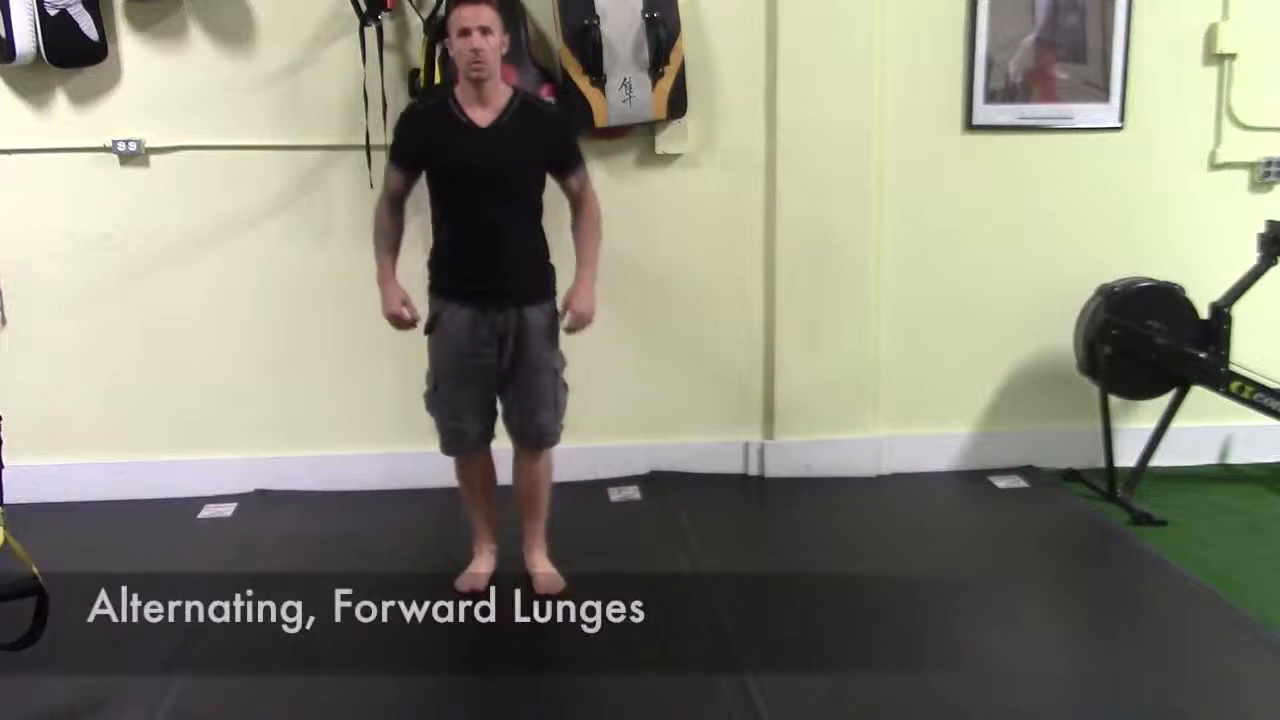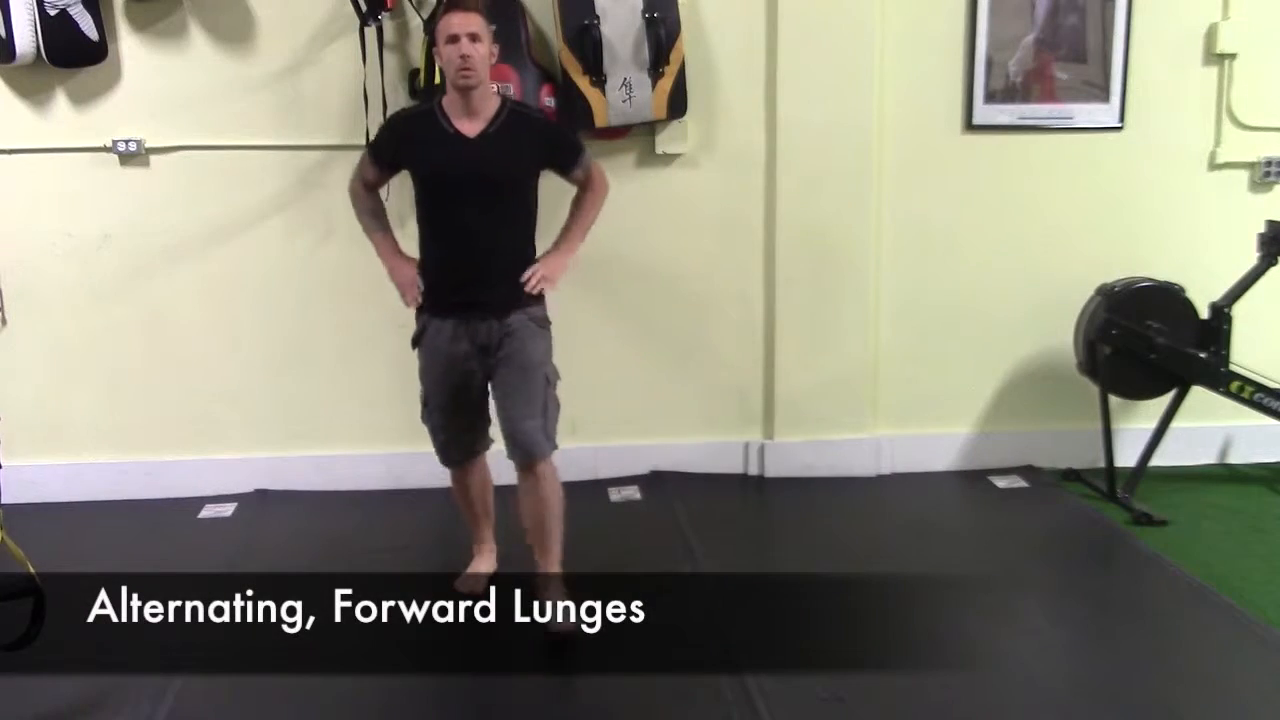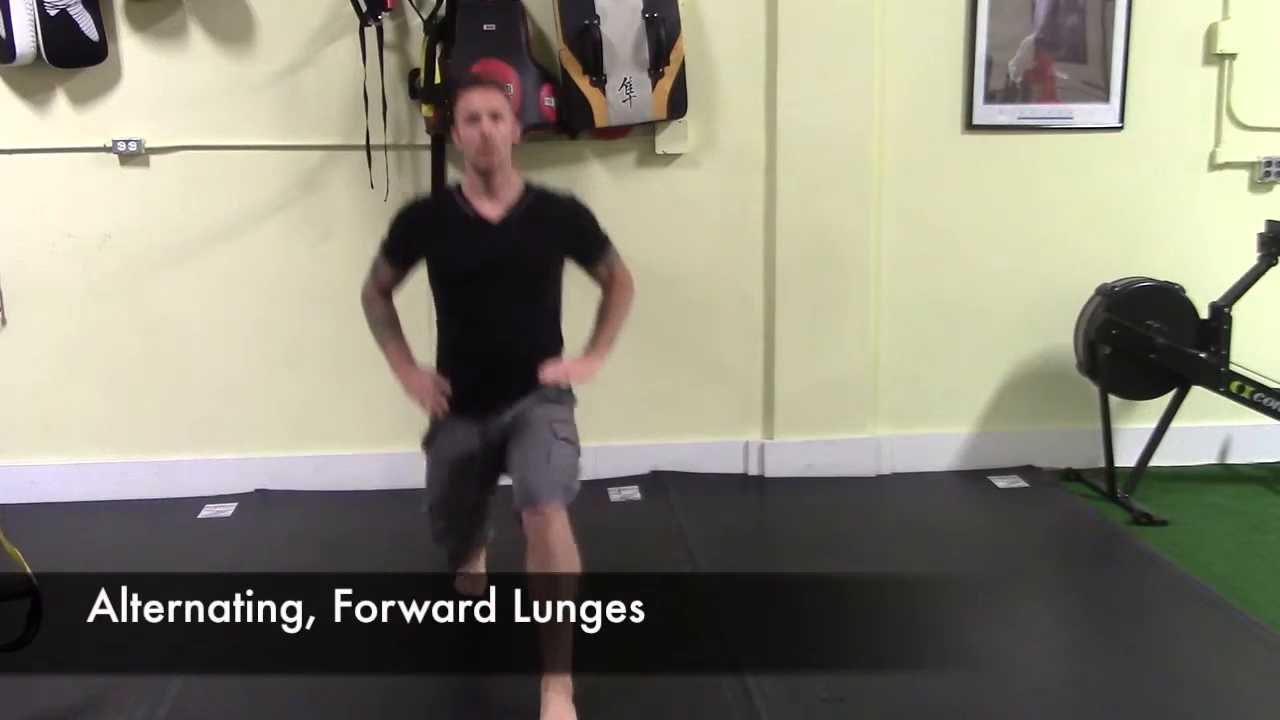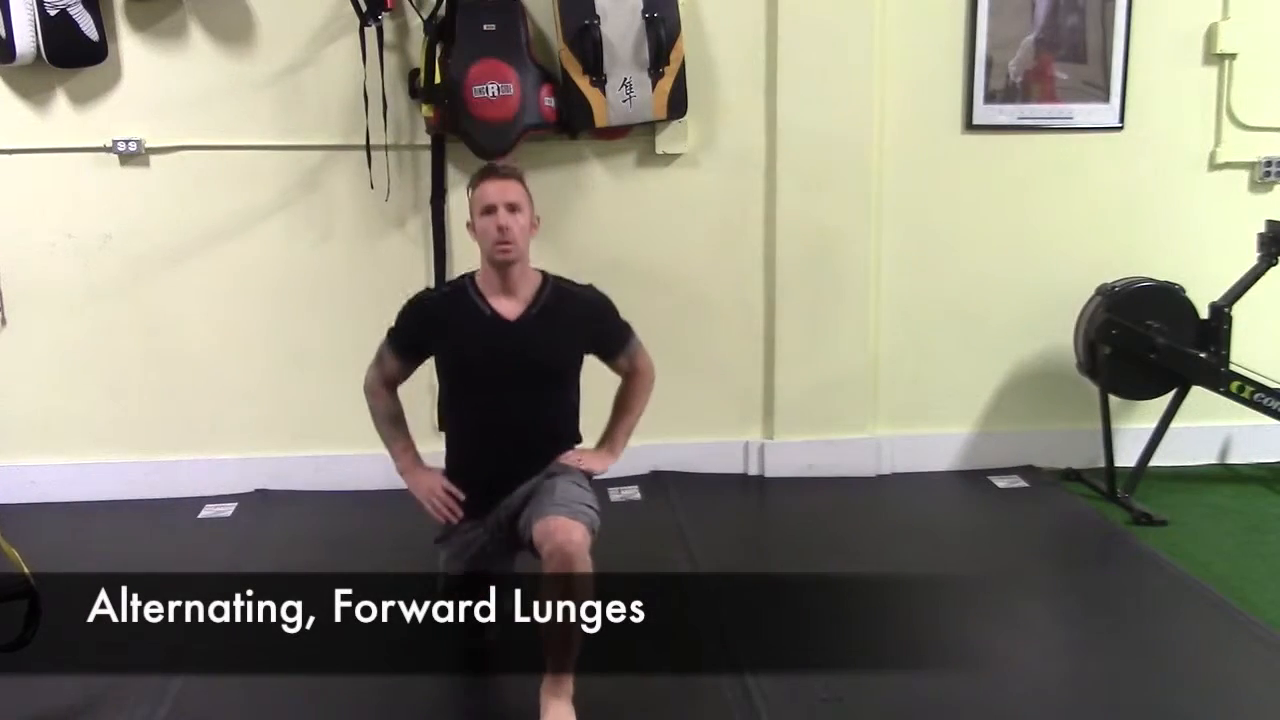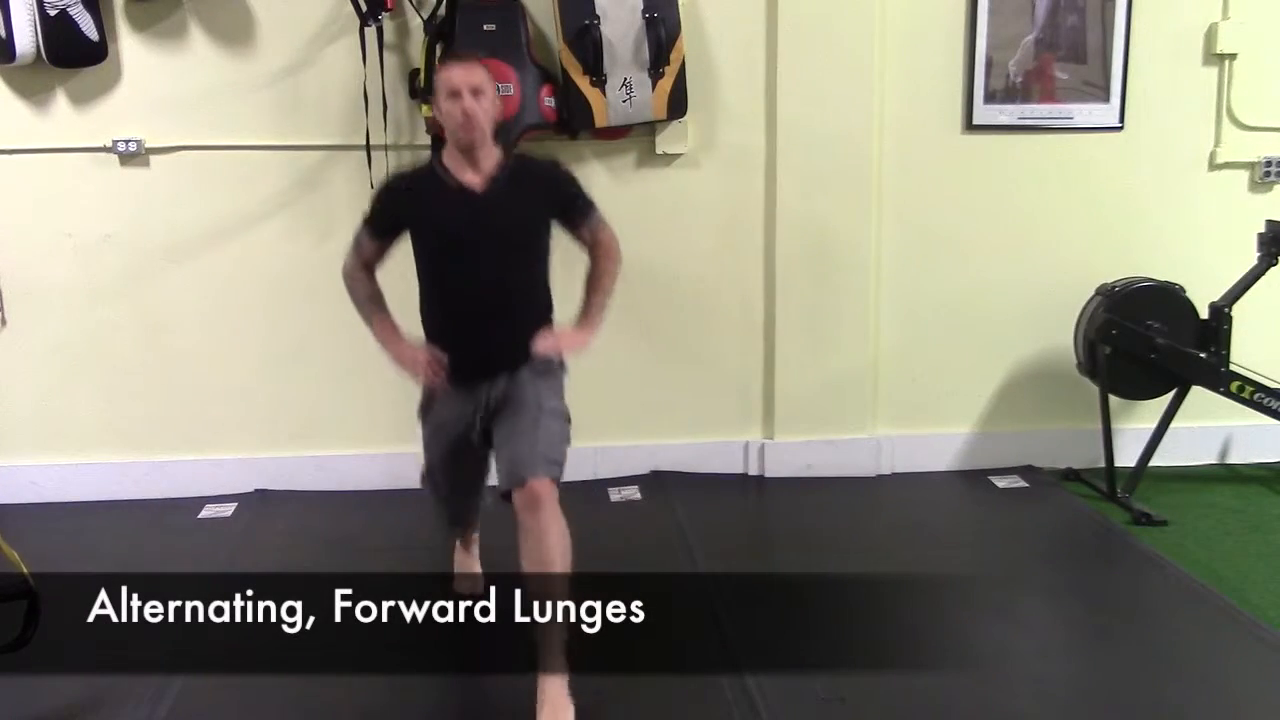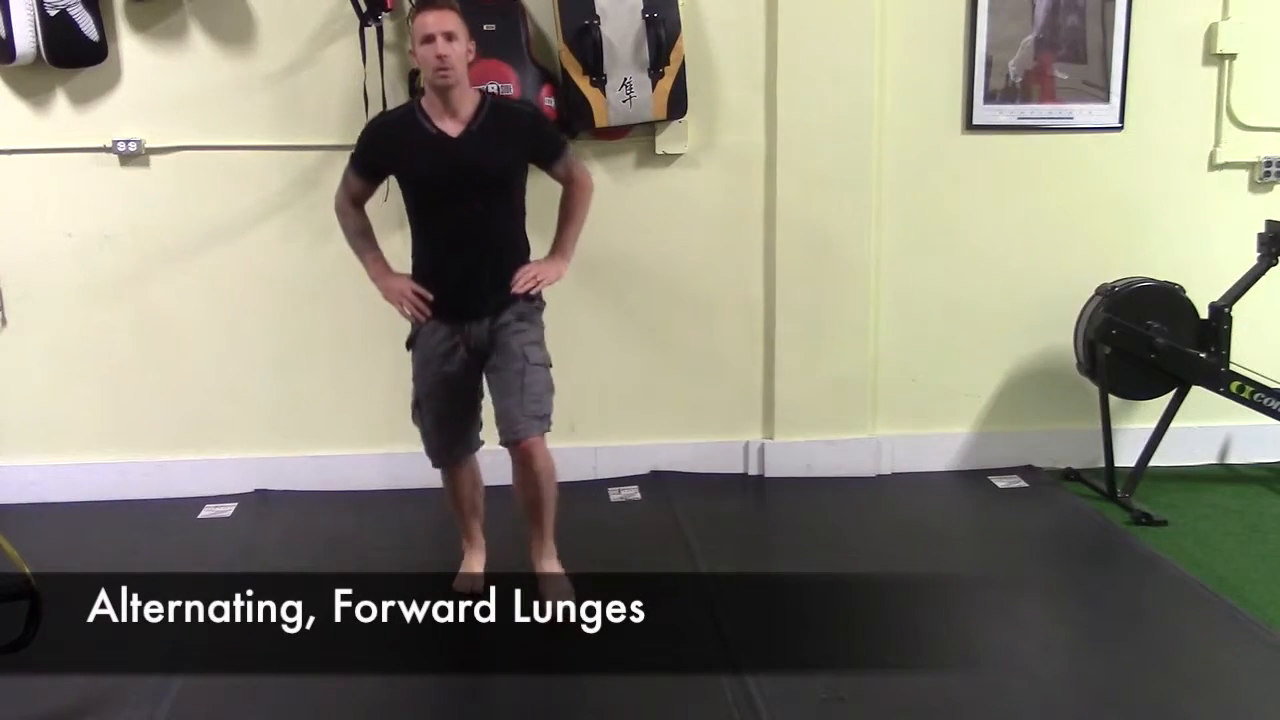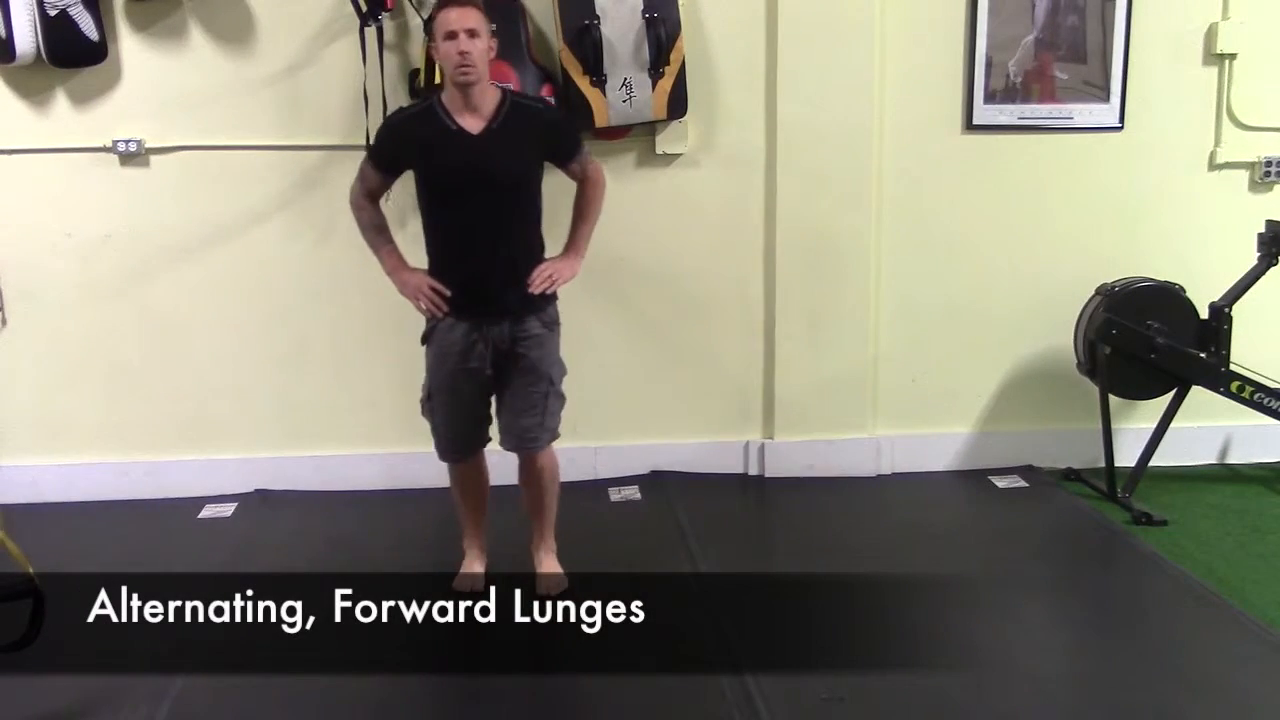
dt=0.4s
person 1, frame 1
left shoulder: (545, 120)
right shoulder: (422, 121)
left elbow: (583, 200)
right elbow: (391, 201)
left wrist: (586, 280)
right wrist: (387, 279)
left hip: (531, 303)
right hip: (456, 305)
left knee: (535, 434)
right knee: (464, 438)
left ankle: (536, 549)
right ankle: (484, 548)
person 1, frame 2
left shoulder: (533, 128)
right shoulder: (410, 129)
left elbow: (594, 181)
right elbow: (362, 184)
left wrist: (562, 252)
right wrist: (392, 257)
left hip: (518, 314)
right hip: (443, 319)
left knee: (532, 450)
right knee: (460, 450)
left ankle: (551, 577)
right ankle: (484, 549)
person 1, frame 3
left shoulder: (559, 213)
right shoulder: (426, 217)
left elbow: (618, 281)
right elbow: (376, 291)
left wrist: (590, 358)
right wrist: (405, 368)
left hip: (536, 399)
right hip: (461, 408)
left knee: (546, 512)
right knee: (454, 540)
right ankle: (475, 557)
person 1, frame 4
left shoulder: (580, 306)
right shoulder: (435, 310)
left elbow: (640, 370)
right elbow: (378, 383)
left wrist: (609, 450)
right wrist: (411, 470)
left hip: (552, 474)
right hip: (472, 495)
left knee: (566, 542)
person 1, frame 5
left shoulder: (542, 179)
right shoulder: (409, 191)
left elbow: (605, 246)
right elbow: (358, 266)
left wrist: (582, 327)
right wrist: (396, 342)
left hip: (527, 374)
right hip: (453, 380)
left knee: (536, 493)
right knee: (457, 507)
right ankle: (467, 545)
person 1, frame 6
left shoulder: (518, 120)
right shoulder: (390, 133)
left elbow: (578, 180)
right elbow: (348, 202)
left wrist: (559, 259)
right wrist: (382, 276)
left hip: (512, 309)
right hip: (439, 318)
left knee: (527, 439)
right knee: (452, 452)
left ankle: (546, 558)
right ankle: (474, 549)
person 1, frame 7
left shoulder: (537, 119)
right shoulder: (408, 128)
left elbow: (591, 178)
right elbow: (363, 196)
left wrist: (573, 256)
right wrist: (397, 269)
left hip: (529, 313)
right hip: (455, 316)
left knee: (534, 444)
right knee: (461, 448)
left ankle: (545, 552)
right ankle: (475, 552)
